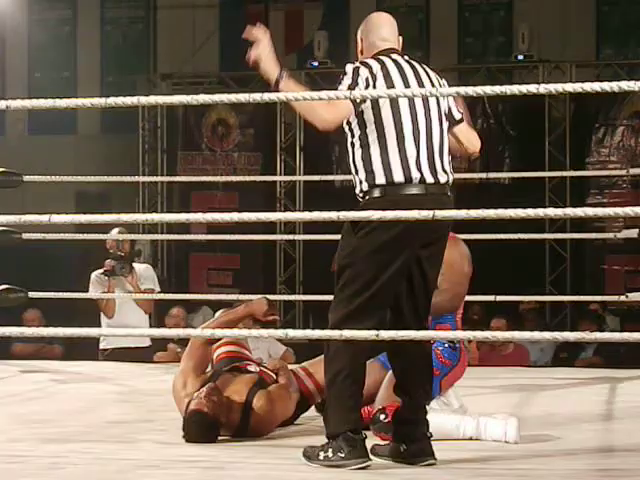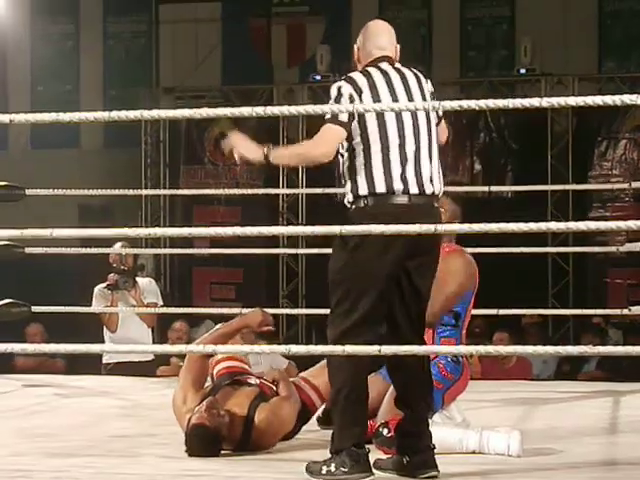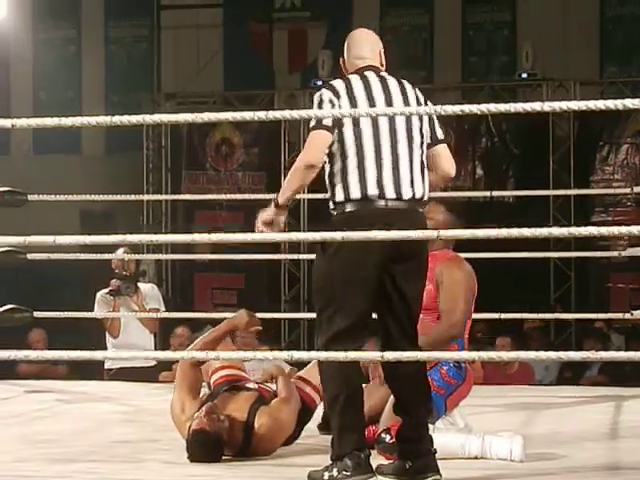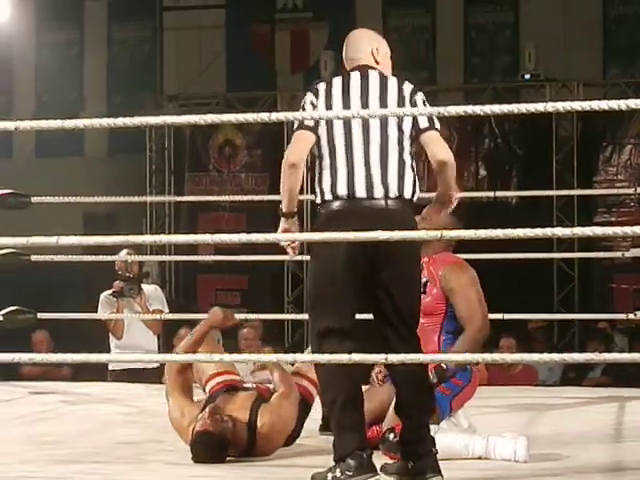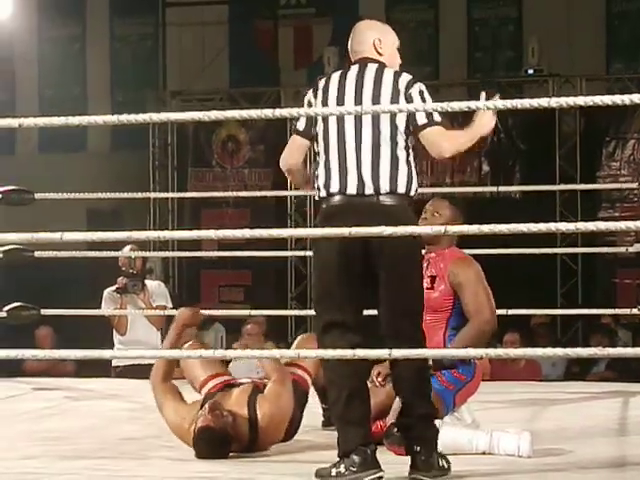
dt=0.2s
person 1, frame 1
left shoulder: (363, 72)
right shoulder: (433, 79)
left elbow: (327, 118)
right elbow: (470, 144)
left wrist: (275, 73)
left hip: (387, 207)
right hip: (434, 207)
left knee: (350, 320)
right knee: (411, 322)
left ankle: (345, 439)
right ankle: (413, 436)
person 1, frame 2
left shoulder: (350, 86)
right shoulder: (421, 83)
left elbow: (322, 149)
right elbow: (441, 136)
left wrist: (261, 154)
left hip: (374, 218)
right hip: (422, 217)
left knee: (350, 332)
right knee: (407, 333)
person 1, frame 3
left shoulder: (331, 93)
right shoulder: (410, 94)
left elbow: (313, 157)
right elbow: (444, 167)
left wrist: (278, 207)
left hip: (356, 222)
right hip: (406, 222)
left knee: (340, 337)
right knee: (402, 338)
person 1, frame 4
left shoulder: (321, 93)
right shoulder: (405, 92)
left elbow: (294, 158)
right elbow: (441, 155)
left wrist: (287, 216)
right wrist: (448, 190)
left hip: (339, 222)
right hip: (392, 221)
left knee: (334, 337)
right knee: (402, 338)
person 1, frame 5
left shoulder: (321, 90)
right shoulder: (404, 85)
left elbow: (289, 162)
right elbow: (441, 147)
left wrist: (310, 181)
right wrist: (480, 127)
left hip: (338, 218)
right hip: (391, 216)
left knee: (340, 333)
right knee: (404, 332)
person 2, frame 1
left shoulder: (450, 248)
left elbow: (447, 299)
left hip: (438, 347)
left knee: (386, 423)
left ankle: (488, 426)
right ankle: (437, 399)
person 2, frame 2
left shoulder: (456, 260)
left elbow: (429, 312)
left hip: (441, 364)
left knee: (387, 436)
left ankle: (487, 439)
right ankle: (435, 409)
person 2, frame 3
left shoulder: (452, 267)
left elbow: (452, 326)
left hip: (443, 370)
left knee: (391, 442)
left ankle: (498, 445)
right ankle: (438, 417)
person 2, frame 4
left shoulder: (454, 270)
left elbow: (478, 329)
left wrist: (437, 373)
left hip: (446, 375)
left knee: (395, 442)
left ankle: (498, 444)
right ankle: (441, 419)
person 2, frame 5
left shoulder: (460, 266)
right shoulder: (418, 264)
left elbow: (485, 323)
left wrist: (435, 362)
right wrist: (391, 363)
left hip: (450, 368)
left knee: (399, 437)
left ankle: (498, 440)
right ankle: (445, 416)
person 3, frame 1
left shoulder: (184, 394)
right shoulder: (264, 410)
left elbow: (200, 338)
right elbow: (291, 390)
left wrist: (248, 309)
right wrist: (282, 367)
left knee: (225, 315)
person 3, frame 2
left shoulder: (185, 409)
right shoulder: (269, 426)
left elbow: (197, 352)
right elbow: (291, 401)
left wrist: (243, 321)
right wrist: (280, 378)
left knee: (222, 330)
person 3, frame 3
left shoulder: (185, 421)
right shoulder: (266, 429)
left elbow: (188, 362)
right elbow: (290, 399)
left wrist: (229, 324)
right wrist: (280, 374)
left knee: (218, 341)
person 3, frame 4
left shoulder: (187, 427)
right shoulder: (270, 427)
left elbow: (175, 373)
right elbow: (288, 391)
left wrist: (207, 324)
right wrist: (273, 364)
left knee: (203, 345)
person 3, frame 5
left shoulder: (186, 428)
right shoulder: (268, 417)
left elbow: (160, 381)
right elbow: (281, 377)
left wrist: (178, 327)
left knee: (188, 346)
right knee: (309, 342)
person 4, frame 1
left shoulder: (145, 270)
right shoulder: (98, 276)
left elbow: (148, 308)
right elbow: (109, 312)
left wrist: (133, 283)
right wrist: (111, 282)
left hip: (141, 345)
right hip: (110, 347)
person 4, frame 2
left shoulder: (148, 284)
right shoulder: (101, 290)
left elbow: (151, 322)
right elbow: (112, 327)
left wrist: (137, 297)
right wrist: (114, 296)
left hip: (144, 360)
right hip: (113, 361)
person 4, frame 3
left shoulder: (150, 290)
right shoulder: (104, 295)
left elbow: (153, 328)
right elbow: (114, 332)
left wrist: (139, 303)
right wrist: (116, 302)
left hip: (146, 365)
right hip: (116, 367)
person 4, frame 4
left shoulder: (154, 291)
right shoulder: (107, 297)
left elbow: (157, 329)
right elbow: (117, 333)
left wrist: (142, 304)
right wrist: (119, 303)
left hip: (149, 367)
right hip: (119, 368)
person 4, frame 5
left shoulder: (157, 287)
right shoulder: (111, 293)
left elbow: (161, 324)
right elbow: (121, 329)
left wrist: (145, 300)
right wrist: (123, 299)
left hip: (152, 362)
right hip: (123, 364)
